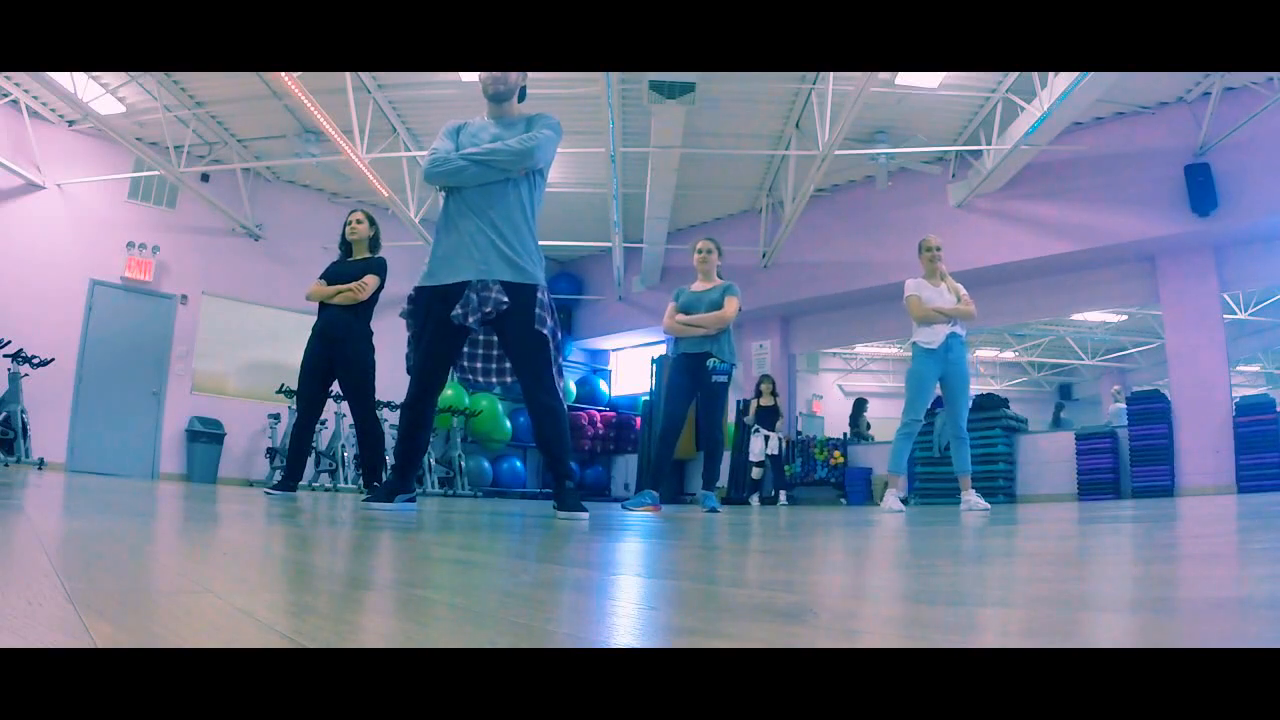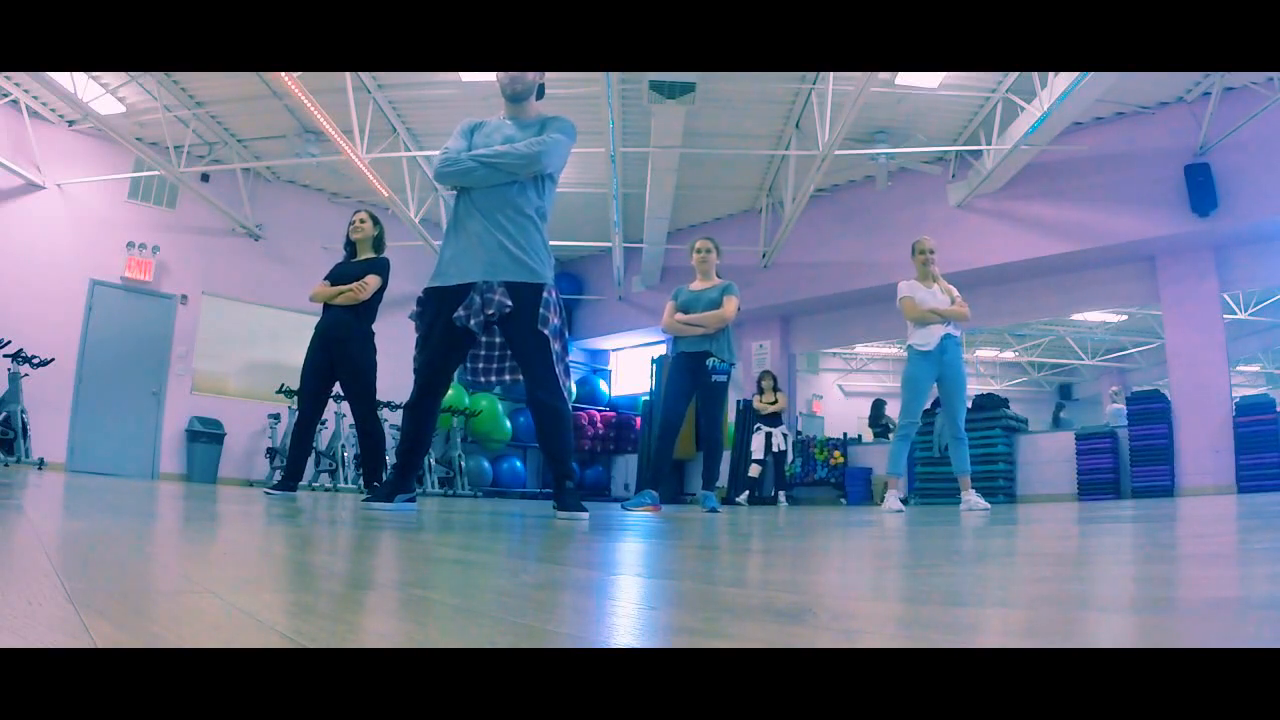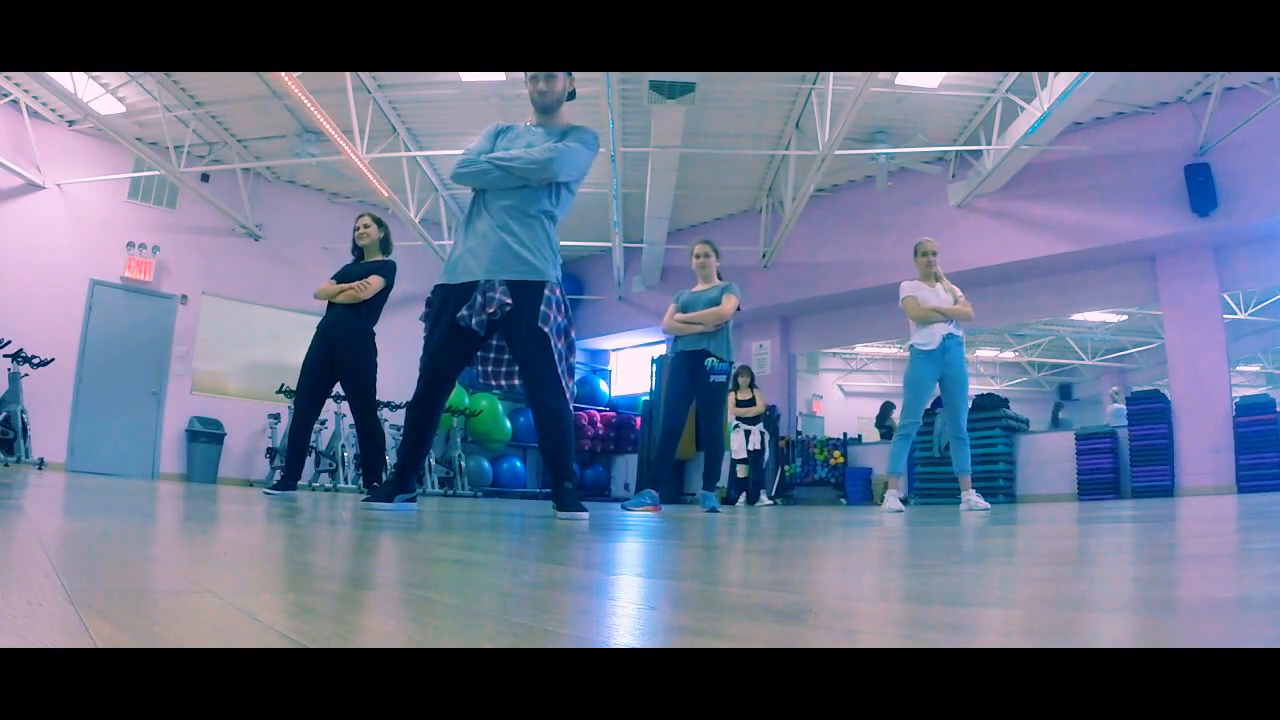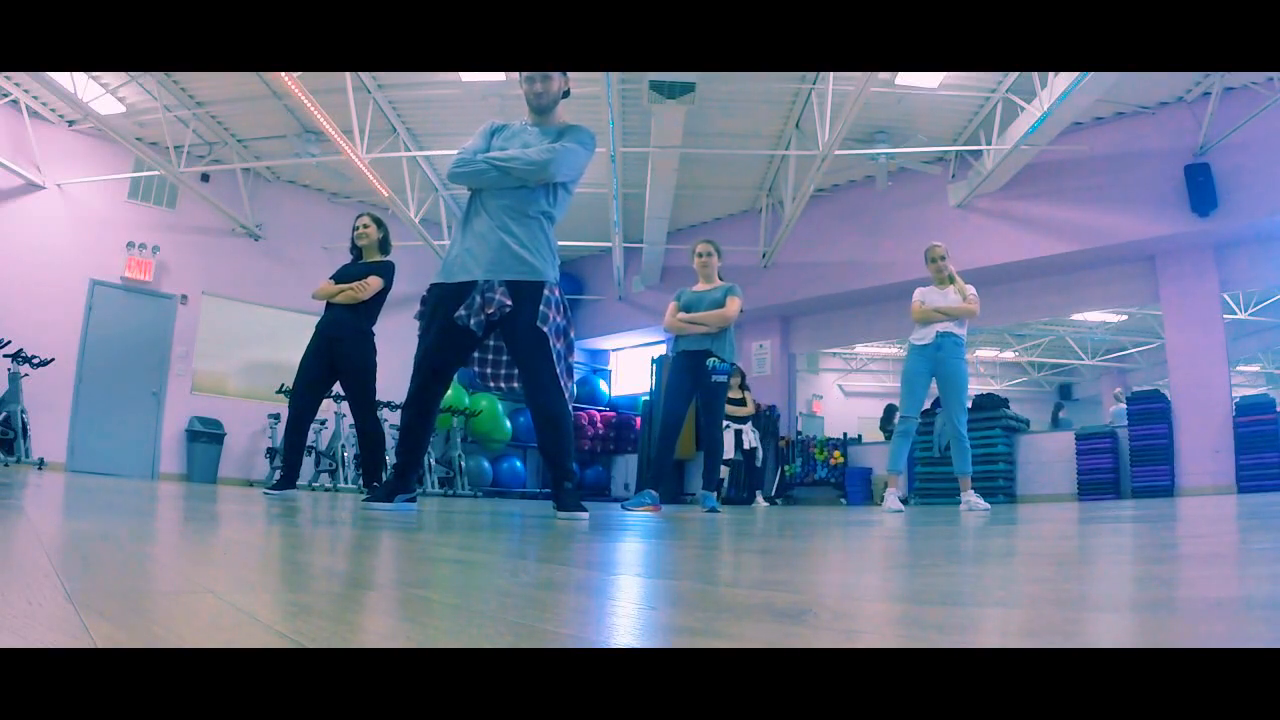
dt=0.7s
person 1, frame 1
left shoulder: (543, 125)
right shoulder: (455, 130)
left elbow: (529, 153)
right elbow: (433, 171)
left wrist: (466, 160)
right wrist: (503, 166)
left hip: (517, 275)
right hip: (447, 274)
left knee: (541, 387)
right knee: (423, 385)
left ankle: (564, 488)
right ankle: (401, 483)
person 1, frame 2
left shoulder: (557, 128)
right shoulder: (471, 129)
left elbow: (538, 158)
right elbow: (444, 169)
left wrist: (477, 161)
right wrist: (513, 168)
left hip: (524, 275)
right hip: (456, 273)
left knee: (546, 387)
right knee: (427, 384)
left ankle: (565, 489)
right ankle: (401, 483)
person 1, frame 3
left shoulder: (581, 139)
right shoulder: (500, 131)
left elbow: (550, 164)
right elbow: (462, 170)
left wrist: (496, 162)
right wrist: (525, 171)
left hip: (530, 276)
right hip: (464, 272)
left knee: (545, 388)
right knee: (431, 383)
left ankle: (564, 489)
right ankle: (402, 482)
person 1, frame 4
left shoulder: (578, 138)
right shoulder: (495, 130)
left elbow: (547, 166)
right elbow: (458, 169)
left wrist: (491, 164)
right wrist: (520, 171)
left hip: (528, 276)
right hip: (460, 272)
left knee: (543, 387)
right knee: (425, 381)
left ankle: (564, 489)
right ankle: (402, 482)
person 2, frame 1
left shoulder: (377, 264)
right shoulder: (335, 265)
left elbow: (362, 295)
right elbow: (310, 293)
left wrist: (327, 296)
right wrist: (344, 287)
left hip: (354, 341)
right hip: (321, 339)
left knee: (364, 412)
right knee: (306, 409)
left ankle: (374, 484)
right ankle: (290, 479)
person 2, frame 2
left shoulder: (380, 264)
right shoulder: (340, 266)
left elbow: (363, 295)
right elbow: (314, 295)
left wrist: (330, 296)
right wrist: (345, 288)
left hip: (356, 341)
right hip: (323, 338)
left knee: (365, 412)
right knee: (307, 409)
left ankle: (375, 484)
right ankle: (290, 479)
person 2, frame 3
left shoulder: (386, 266)
right shoulder: (348, 267)
left elbow: (363, 294)
right elbow: (319, 293)
left wrist: (333, 295)
right wrist: (347, 287)
left hip: (357, 342)
right hip: (324, 338)
left knee: (364, 412)
right knee: (304, 407)
left ankle: (374, 484)
right ankle: (289, 478)
person 2, frame 4
left shoulder: (385, 267)
right shoulder: (347, 268)
left elbow: (362, 294)
right elbow: (317, 293)
left wrist: (332, 296)
right wrist: (346, 287)
left hip: (356, 342)
right hip: (323, 338)
left knee: (364, 413)
right knee: (299, 405)
left ankle: (374, 484)
right ankle: (288, 477)
person 3, frame 1
left shoulder: (955, 287)
right shoulder: (913, 284)
left elbow: (971, 312)
right elbow: (918, 313)
left wrist: (939, 309)
right wrist: (954, 313)
left hip: (956, 352)
right hip: (926, 352)
left knee: (959, 425)
right knee: (911, 420)
left ankle: (967, 494)
right ankle: (892, 492)
person 3, frame 2
left shoulder: (948, 288)
right shoulder: (906, 287)
left elbow: (965, 314)
right elbow: (912, 314)
left wrist: (934, 310)
right wrist: (948, 314)
left hip: (952, 353)
right hip: (921, 353)
left knee: (957, 426)
right knee: (908, 423)
left ankle: (967, 494)
right ankle: (892, 494)
person 3, frame 3
left shoulder: (950, 288)
right shoulder: (909, 286)
left elbow: (969, 313)
right elbow: (916, 314)
left wrist: (937, 309)
right wrist: (951, 313)
left hip: (954, 352)
right hip: (924, 353)
left knee: (958, 426)
right knee: (909, 422)
left ankle: (967, 494)
right ankle: (892, 493)
person 3, frame 4
left shoulder: (965, 289)
right shoulder: (921, 292)
left elbow: (973, 311)
right elbow: (917, 316)
left wrist: (937, 309)
right wrist: (954, 314)
left hip: (953, 351)
right hip: (920, 350)
left knee: (958, 425)
right knee: (907, 421)
left ankle: (967, 494)
right ankle: (892, 492)
person 4, frame 1
left shoulder: (729, 289)
right shoulder: (681, 292)
left elbow: (726, 317)
right elbow: (667, 326)
left wrist: (686, 318)
right wrist: (703, 329)
left hip: (715, 360)
right hip: (682, 361)
left knee: (712, 427)
right knee: (669, 424)
left ankle: (708, 492)
right ankle: (650, 492)
person 4, frame 2
left shoulder: (728, 288)
right shoulder: (680, 291)
left elbow: (726, 317)
right elbow: (666, 325)
left wrist: (685, 318)
right wrist: (702, 327)
left hip: (714, 359)
right hip: (682, 360)
left knee: (711, 427)
right knee: (667, 423)
left ankle: (708, 492)
right ankle: (649, 491)
person 4, frame 3
left shoulder: (728, 288)
right shoulder: (682, 295)
left elbow: (724, 313)
right elbow: (667, 325)
left wrist: (685, 318)
right wrist: (701, 326)
left hip: (714, 359)
right hip: (682, 360)
left knee: (712, 427)
right knee: (670, 425)
left ankle: (708, 492)
right ankle: (650, 491)
person 4, frame 4
left shoulder: (730, 290)
right shoulder: (682, 293)
left elbow: (728, 316)
right elbow: (668, 324)
left wrist: (687, 317)
right wrist: (705, 327)
left hip: (715, 359)
right hip: (683, 359)
left knee: (712, 427)
right knee: (668, 423)
left ankle: (708, 493)
right ankle: (650, 491)
